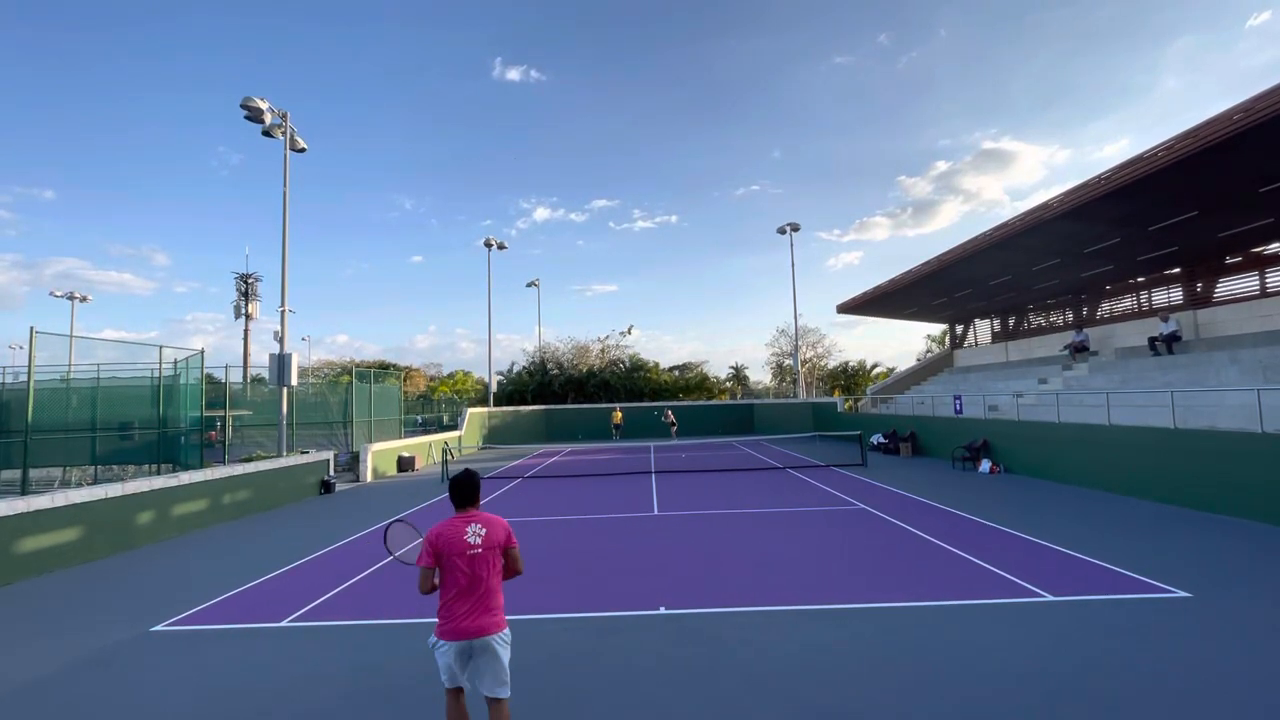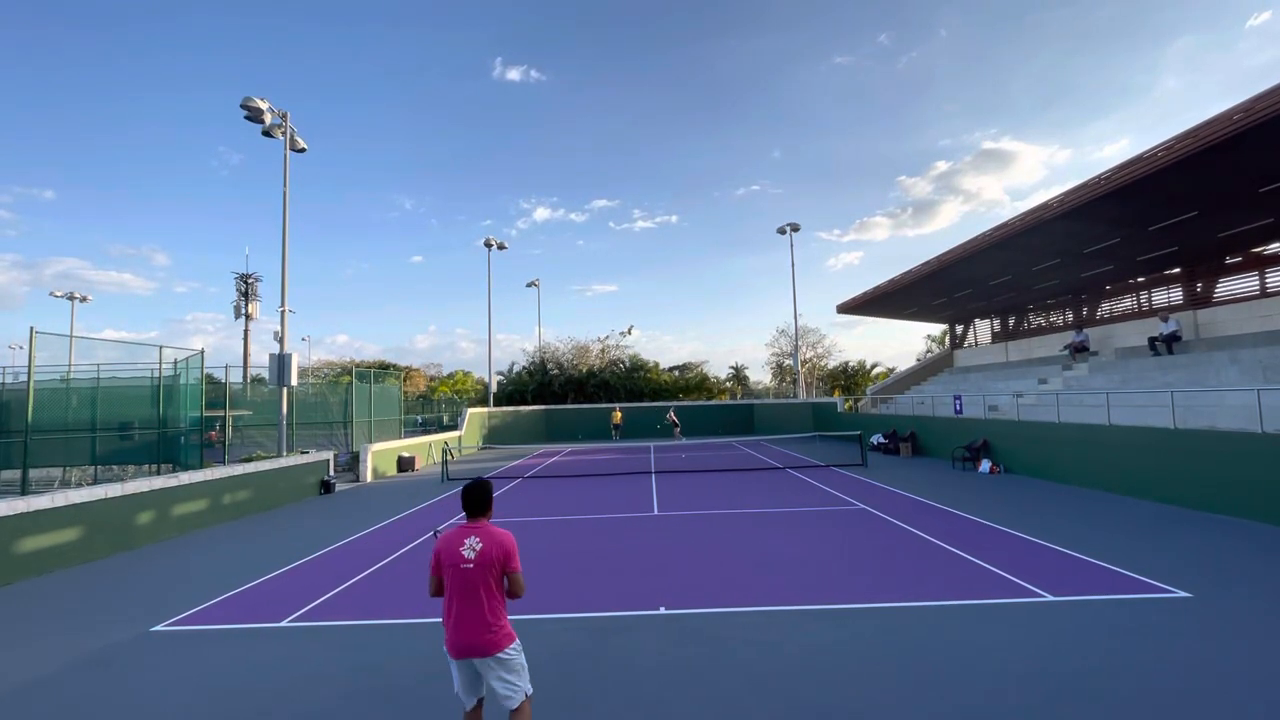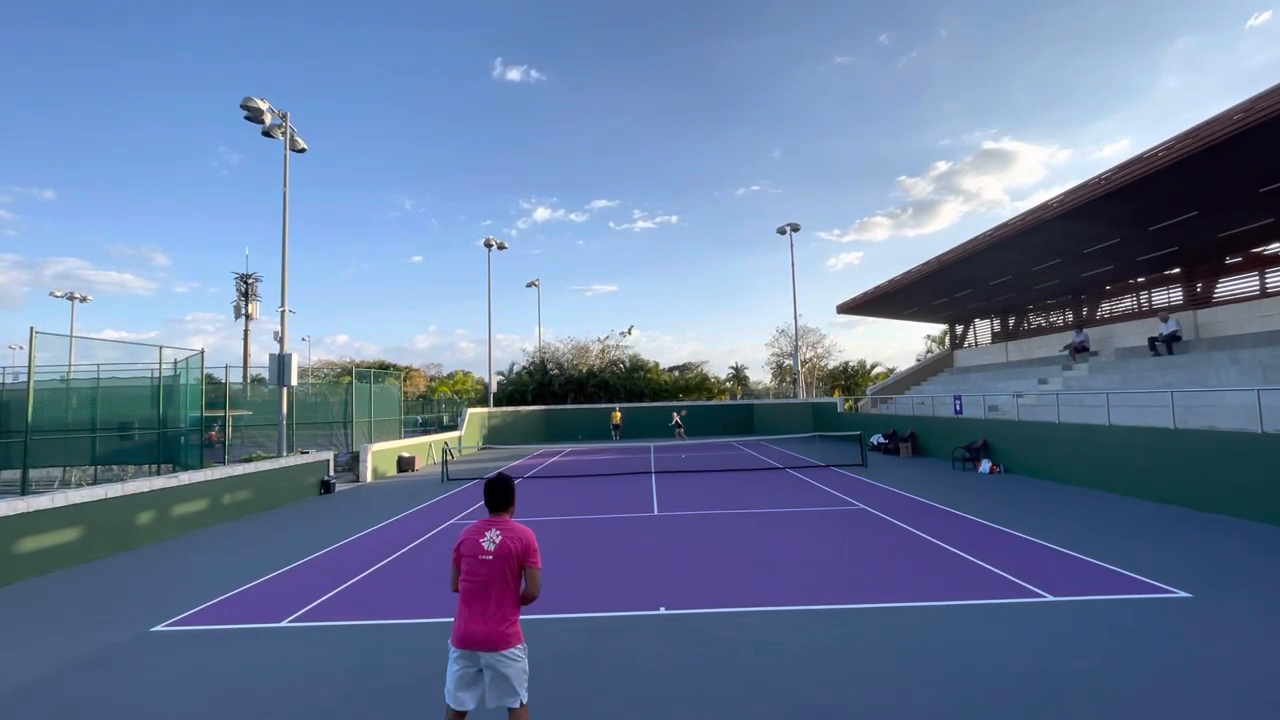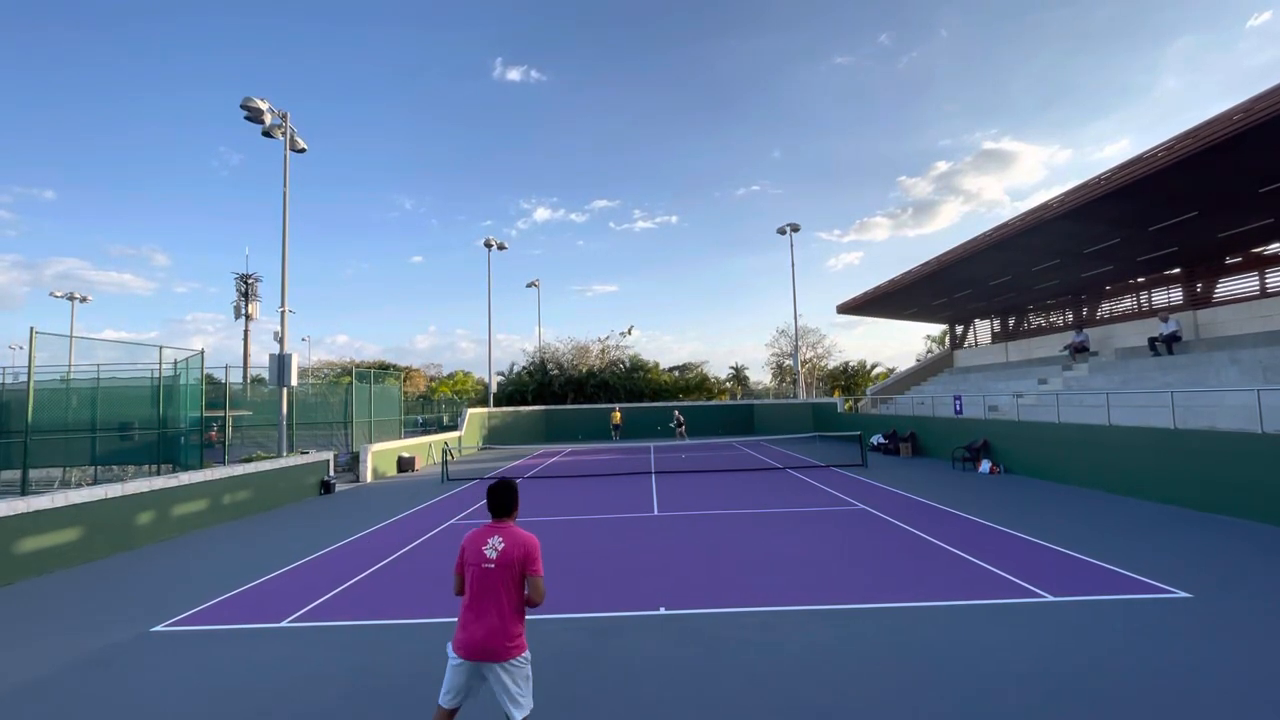
dt=0.2s
person 1, frame 1
left shoulder: (436, 533)
right shoulder: (500, 526)
left elbow: (425, 587)
right elbow: (516, 569)
left hip: (451, 631)
right hip: (491, 628)
left knee: (454, 692)
right knee: (498, 698)
person 1, frame 2
left shoulder: (443, 542)
right shoulder: (503, 540)
left elbow: (434, 590)
right elbow: (517, 591)
left hip: (457, 644)
right hip: (496, 642)
person 1, frame 3
left shoulder: (466, 535)
right shoulder: (524, 536)
left elbow: (455, 586)
right elbow: (534, 591)
left hip: (464, 639)
right hip: (503, 640)
person 1, frame 4
left shoulder: (470, 539)
right shoulder: (526, 542)
left elbow: (459, 589)
right elbow: (536, 597)
left hip: (466, 645)
right hip: (506, 649)
